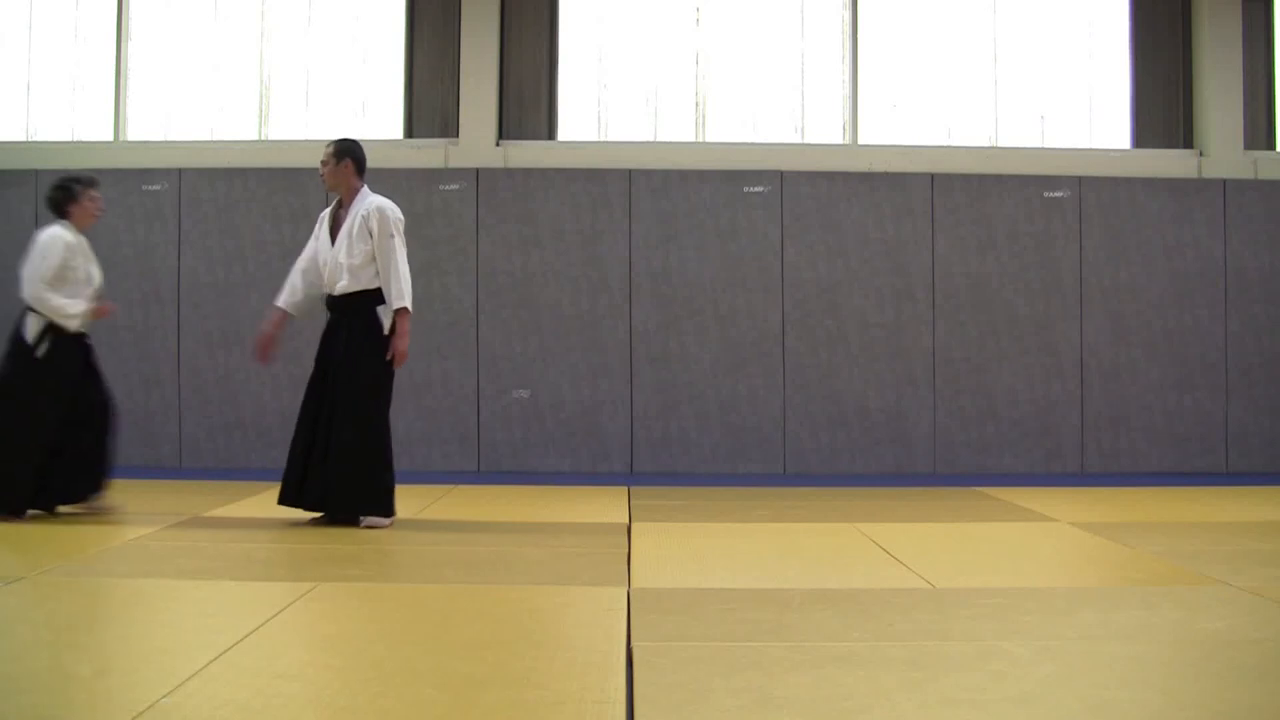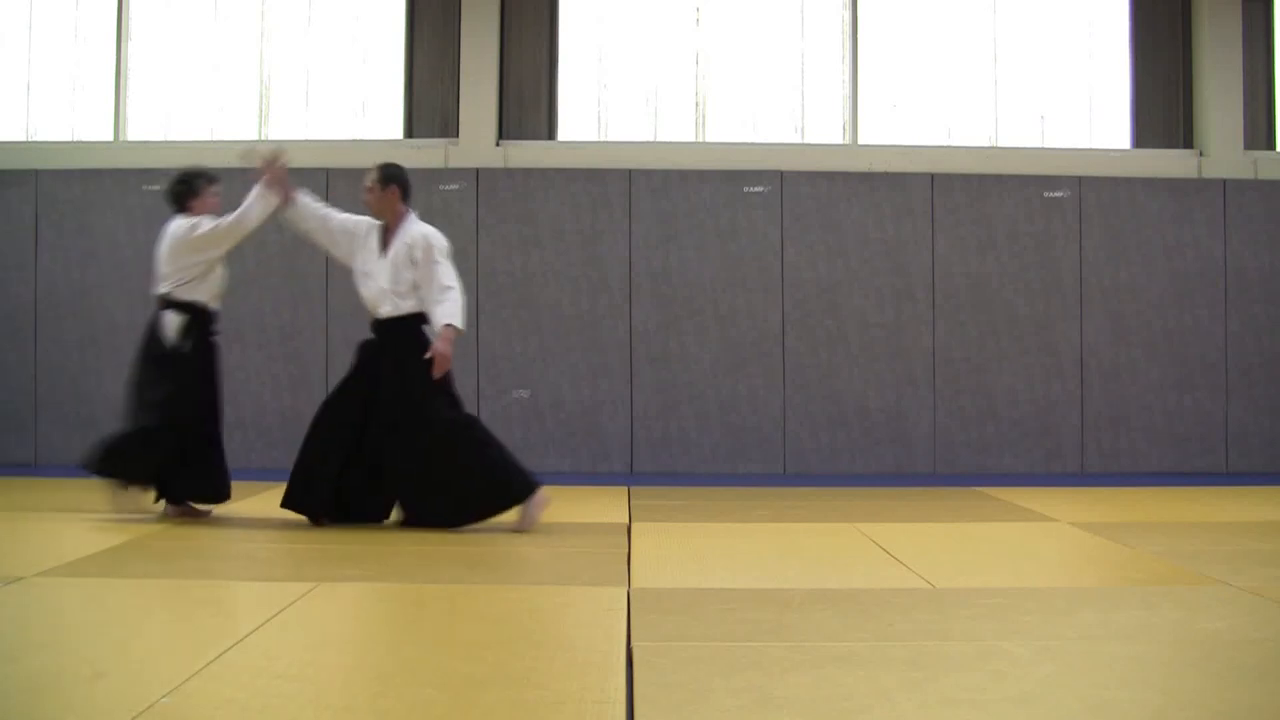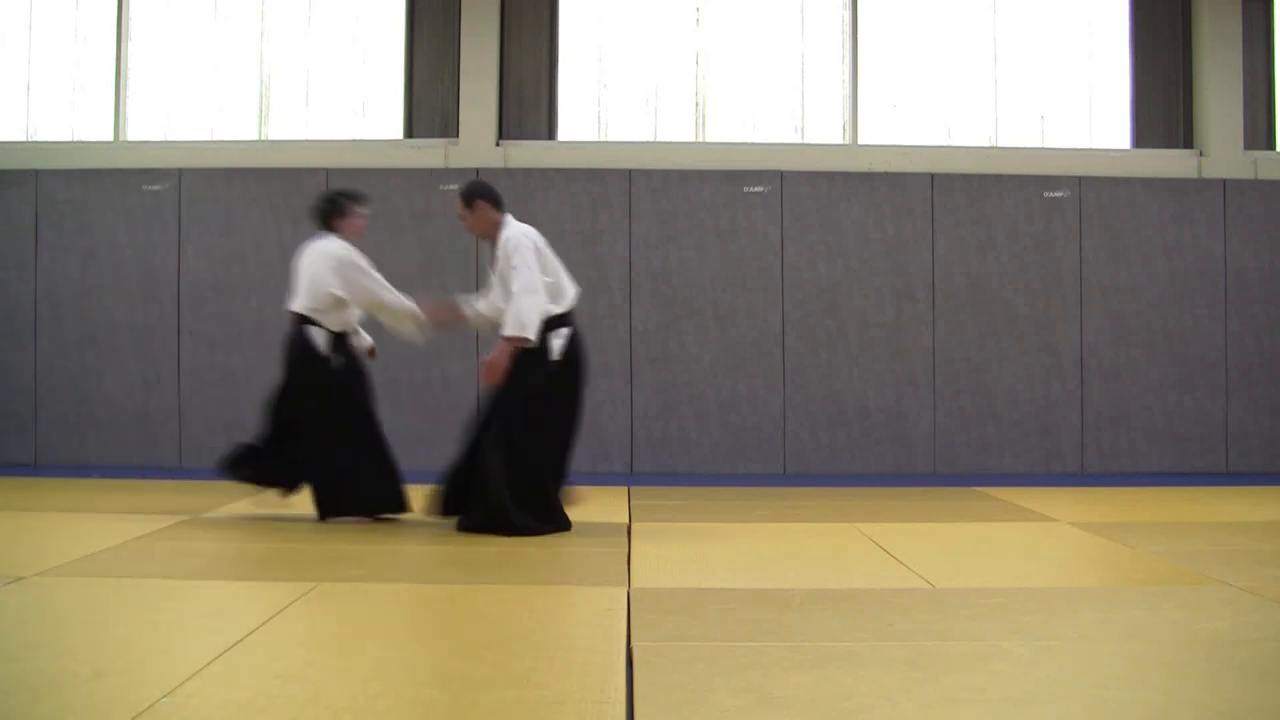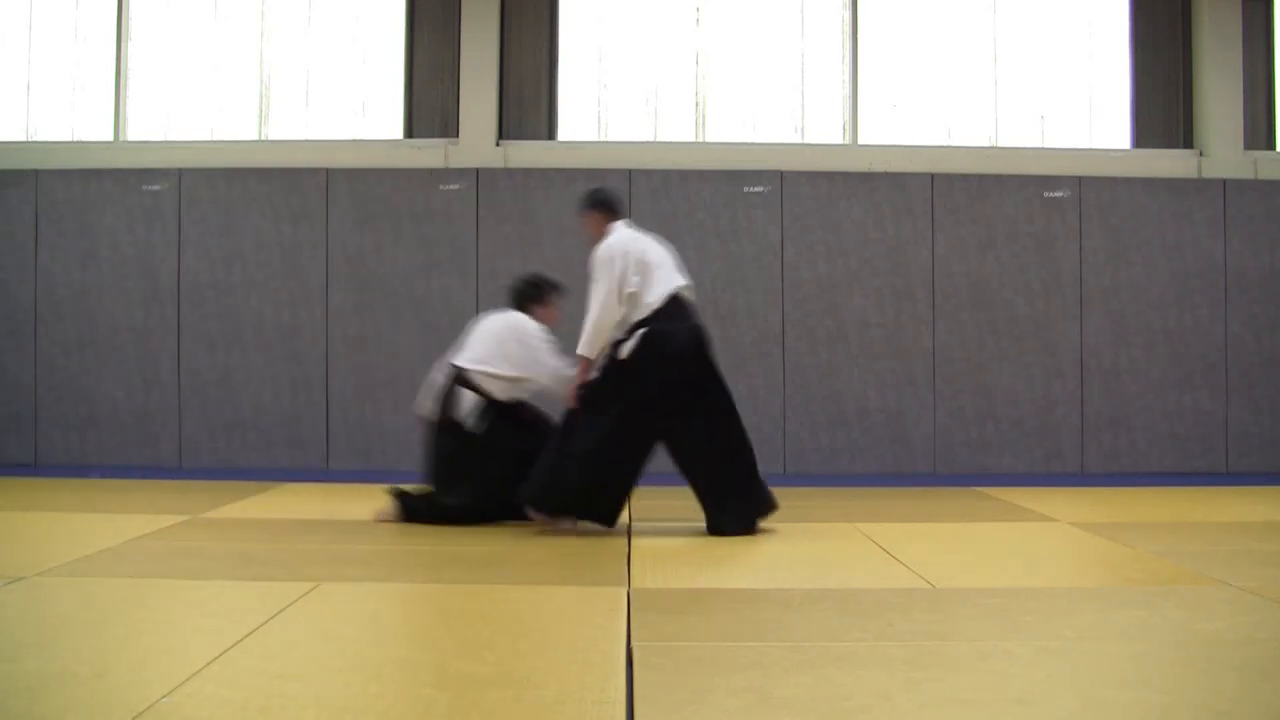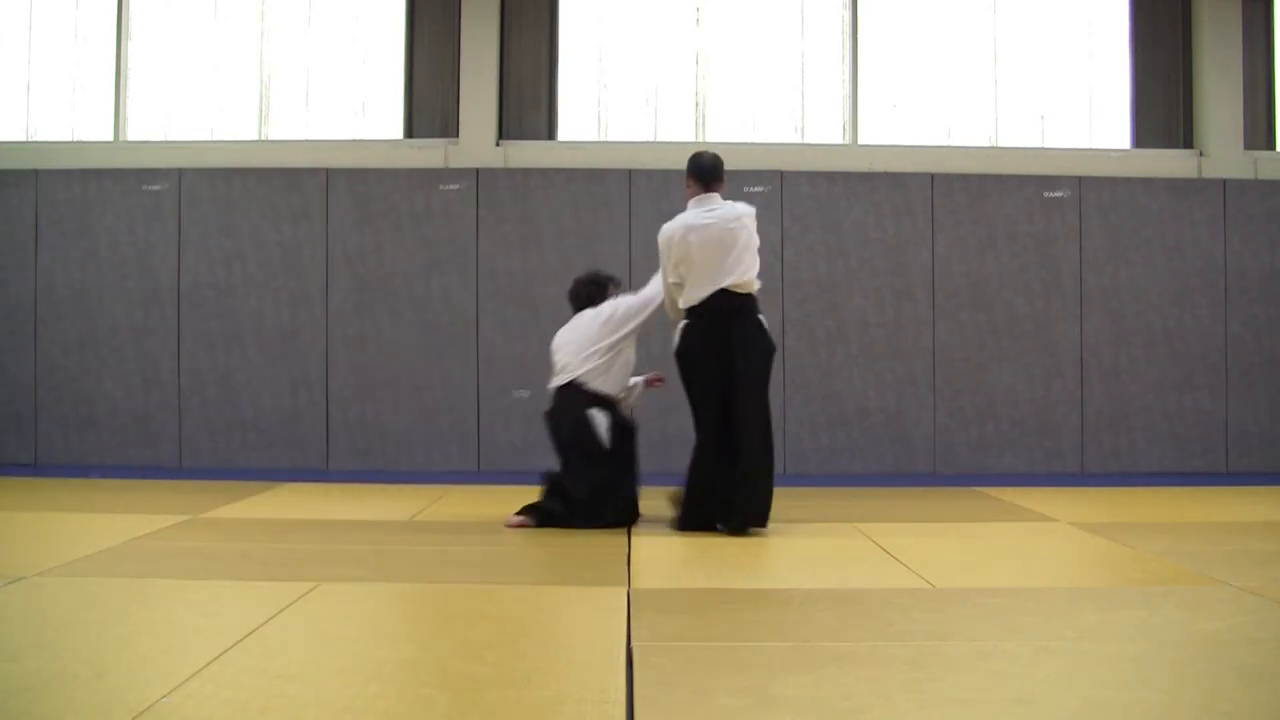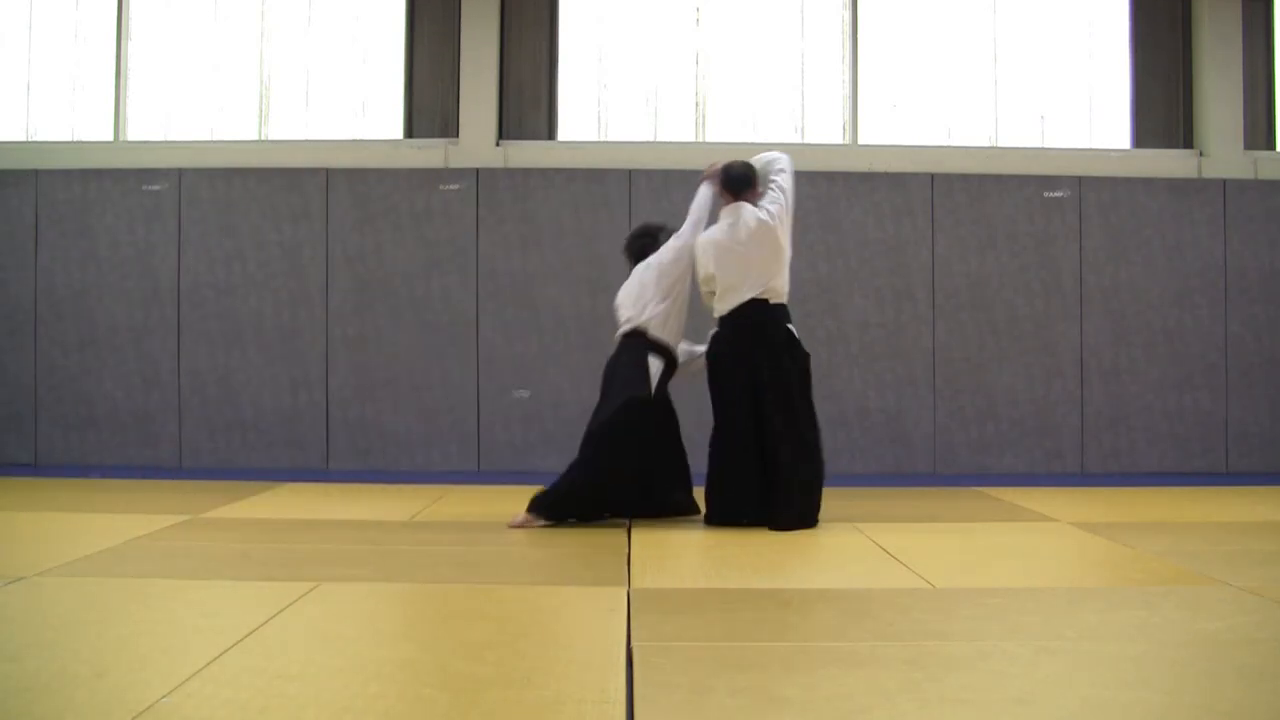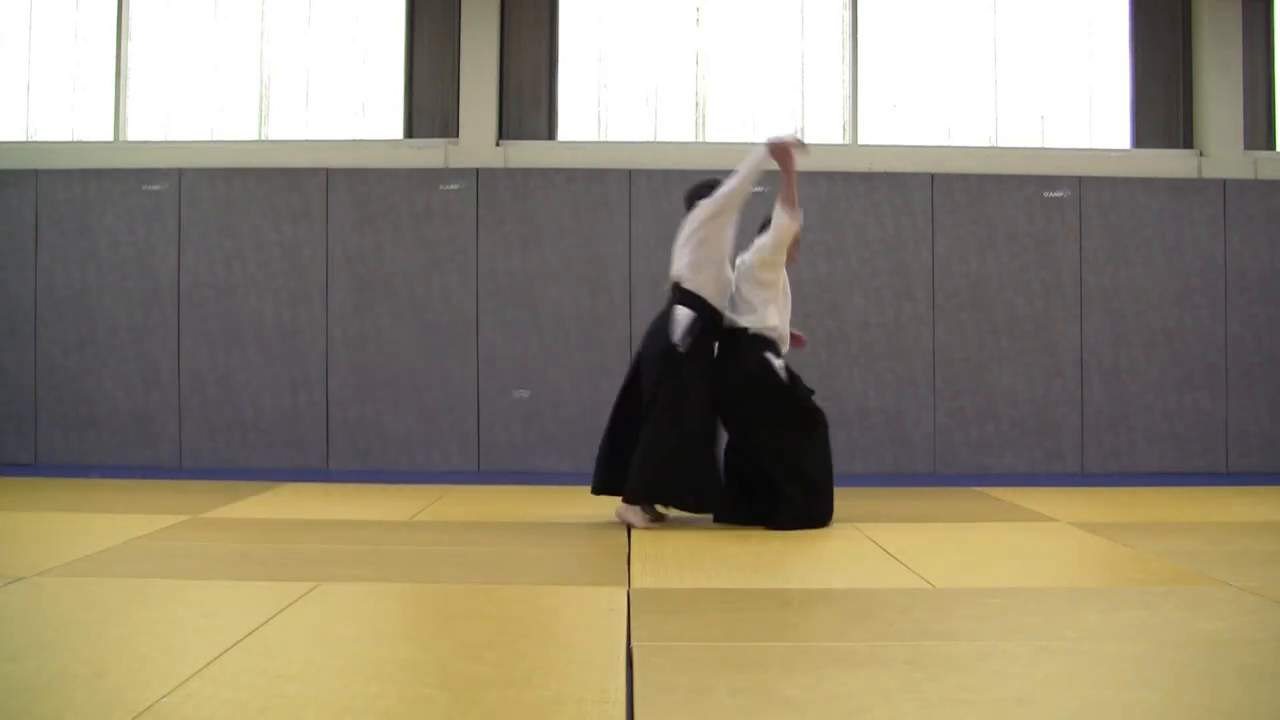
dt=0.4s
person 1, frame 1
left shoulder: (380, 210)
right shoulder: (329, 218)
left elbow: (396, 271)
right elbow: (305, 271)
left wrist: (402, 330)
right wrist: (274, 323)
left hip: (370, 318)
right hip: (341, 321)
left knee: (364, 413)
right knee: (327, 412)
left ankle: (375, 505)
right ankle: (340, 505)
person 1, frame 2
left shoulder: (425, 238)
right shoulder: (364, 233)
left elbow: (446, 290)
right elbow: (320, 219)
left wrist: (444, 337)
right wrist: (283, 191)
left hip: (416, 344)
right hip: (384, 344)
left knee: (443, 424)
right knee: (343, 419)
left ankle: (524, 493)
right ankle: (332, 507)
person 1, frame 3
left shoulder: (517, 239)
right shoulder: (502, 244)
left elbow: (529, 298)
right elbow: (499, 304)
left wrist: (505, 348)
right wrist: (456, 310)
left hip: (550, 346)
right hip: (541, 346)
left knee: (521, 431)
right knee: (511, 426)
left ankle: (526, 516)
person 1, frame 4
left shoulder: (611, 248)
right shoulder: (648, 242)
left elbow: (604, 311)
left wrist: (584, 367)
left hip: (654, 341)
right hip: (686, 334)
left knee: (599, 418)
right knee: (707, 425)
left ankle: (562, 502)
right ankle: (741, 512)
person 1, frame 5
left shoulder: (672, 231)
right shoulder: (744, 215)
left elbow: (672, 293)
left hip: (700, 328)
right hip: (744, 322)
left knee: (711, 420)
right knee: (747, 419)
left ankle: (704, 509)
right ankle: (741, 511)
person 1, frame 6
left shoulder: (707, 242)
right shoulder: (772, 218)
left elbow: (710, 296)
right elbow: (780, 163)
right wrist: (749, 174)
left hip: (730, 336)
right hip: (772, 330)
left knee: (734, 426)
right knee: (786, 424)
left ankle: (734, 509)
right ankle: (790, 510)
person 1, frame 7
left shoulder: (747, 266)
right shoulder: (763, 257)
right elbow: (788, 219)
left wrist: (780, 335)
right wrist: (786, 163)
left hip: (733, 360)
right hip: (755, 362)
left knee: (752, 437)
right knee: (802, 431)
left ankle: (742, 508)
right ankle: (798, 509)
person 2, frame 1
left shoulder: (79, 244)
right shoulder: (54, 240)
right elbow: (36, 292)
right wrist: (83, 312)
left hip: (68, 341)
right hip: (42, 341)
left knee: (93, 412)
left ankle: (80, 490)
person 2, frame 2
left shoulder: (192, 231)
right shoulder: (190, 231)
right elbow: (239, 223)
right wrist: (266, 185)
left hip: (191, 331)
right hip: (178, 332)
left knee: (198, 417)
right knee: (165, 415)
left ankle: (179, 497)
right ankle: (114, 468)
person 2, frame 3
left shoulder: (317, 250)
right shoulder: (342, 256)
right elbow: (380, 297)
left wrist: (360, 340)
right wrist: (416, 317)
left hip: (307, 344)
right hip: (320, 348)
left knee: (295, 424)
right knee: (347, 428)
right ankle: (365, 503)
person 2, frame 4
left shoulder: (494, 321)
right shoulder: (529, 332)
left elbow: (447, 365)
right elbow: (558, 376)
left wrist: (431, 408)
left hip: (470, 402)
right hip: (468, 410)
left knee: (535, 437)
right knee: (472, 490)
right ankle: (406, 506)
person 2, frame 5
left shoulder: (564, 334)
right shoulder: (610, 316)
right elbow: (652, 294)
left wrist: (640, 383)
left hip: (565, 415)
right hip: (588, 419)
right knee: (609, 508)
right ankle: (540, 514)
person 2, frame 6
left shoulder: (630, 290)
right shoulder: (661, 264)
right elbow: (692, 226)
left wrist: (705, 352)
right wrist: (708, 185)
left hip: (629, 368)
right hip: (640, 372)
left knee: (656, 448)
right knee: (610, 450)
right ankle: (546, 508)
person 2, frame 7
left shoulder: (711, 243)
right shoulder: (702, 221)
left elbow: (718, 303)
right elbow: (734, 191)
right wrist: (769, 151)
left hip: (688, 335)
right hip: (682, 335)
left knee: (679, 419)
right knee: (673, 420)
right ankle: (637, 500)
